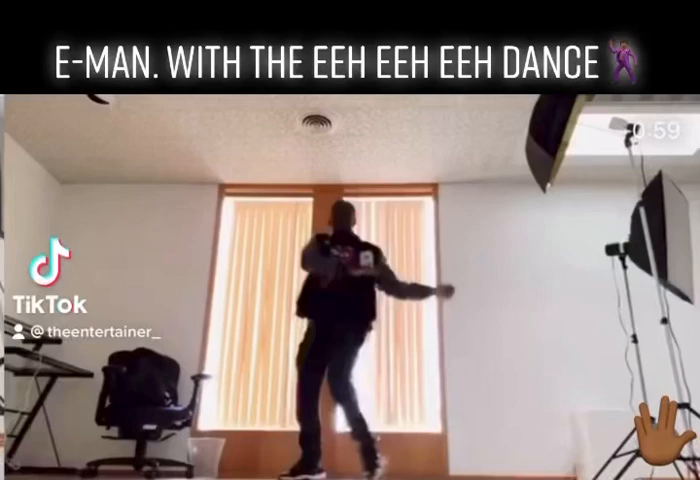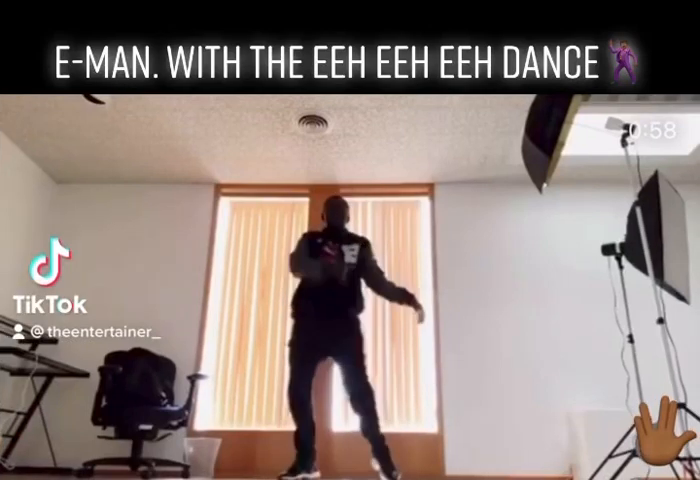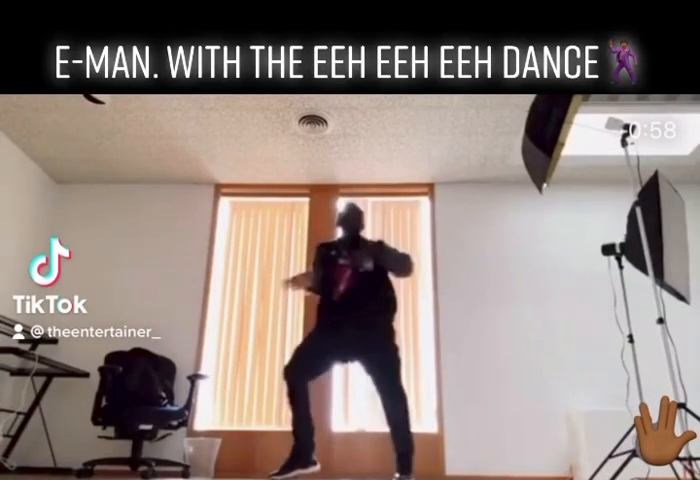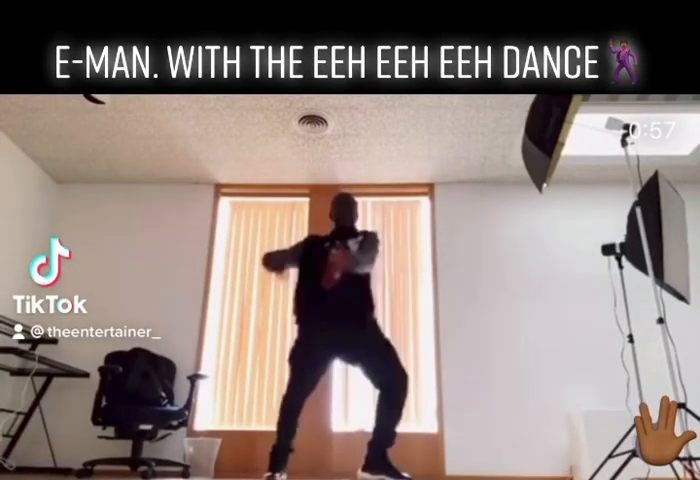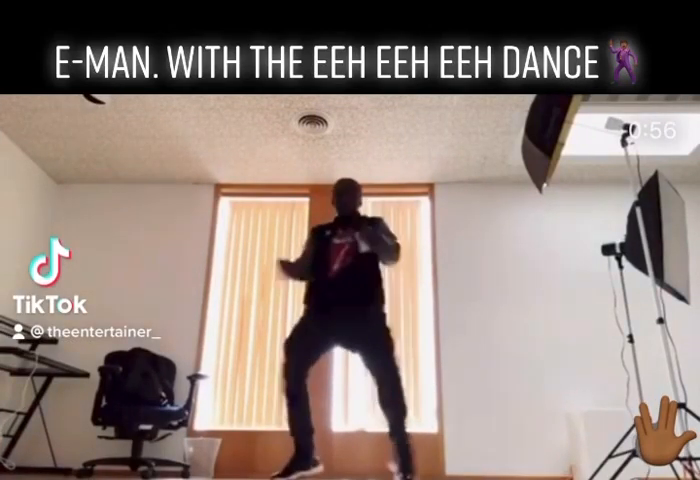
dt=0.7s
person 1, frame 1
left shoulder: (371, 253)
right shoulder: (320, 244)
left elbow: (396, 288)
right elbow: (308, 262)
left wrist: (433, 290)
right wrist: (348, 268)
left hip: (350, 326)
right hip: (320, 326)
left knee: (338, 380)
right knee: (307, 387)
left ankle: (369, 450)
person 1, frame 2
left shoulder: (360, 246)
right shoulder: (309, 241)
left elbow: (378, 283)
right elbow: (297, 266)
left wrist: (407, 298)
right wrist: (328, 269)
left hip: (343, 322)
right hip: (309, 322)
left knee: (356, 381)
right knee: (298, 386)
left ankle: (380, 451)
person 1, frame 3
left shoulder: (375, 250)
right shoulder: (326, 251)
left elbow: (405, 268)
right elbow: (318, 283)
left wrist: (380, 253)
right wrist: (306, 281)
left hip: (371, 329)
right hip: (332, 329)
left knee: (391, 390)
right knee: (294, 374)
right ankle: (303, 453)
person 1, frame 4
left shoulder: (367, 240)
right shoulder: (312, 245)
left elbow: (365, 262)
right elbow: (272, 259)
left wrist: (348, 260)
right wrist: (278, 264)
left hip: (358, 325)
right hip: (317, 327)
left knee: (395, 380)
right knee: (298, 389)
person 1, frame 5
left shoulder: (374, 226)
right shoulder: (319, 234)
left elbow: (391, 255)
right elbow: (306, 270)
left wrist: (372, 239)
right wrist: (288, 269)
left hip: (365, 313)
right hip: (322, 313)
left knee: (386, 376)
right knee: (293, 372)
left ankle: (403, 453)
right ankle: (304, 455)
